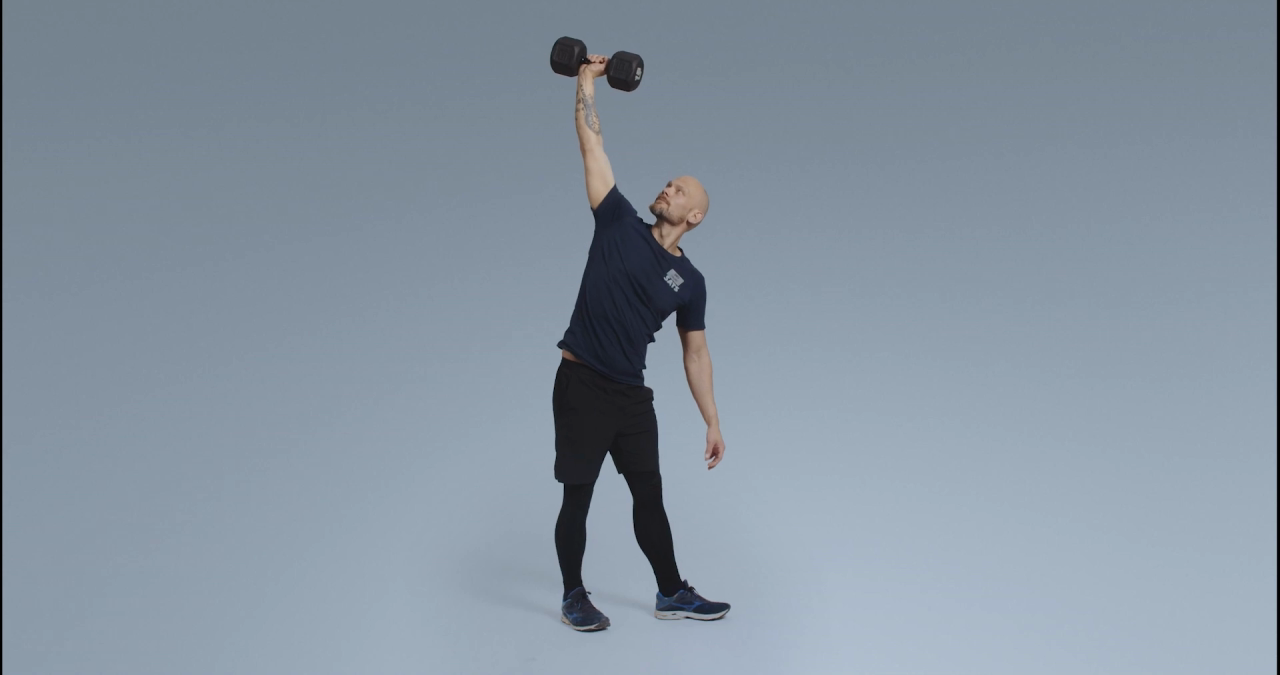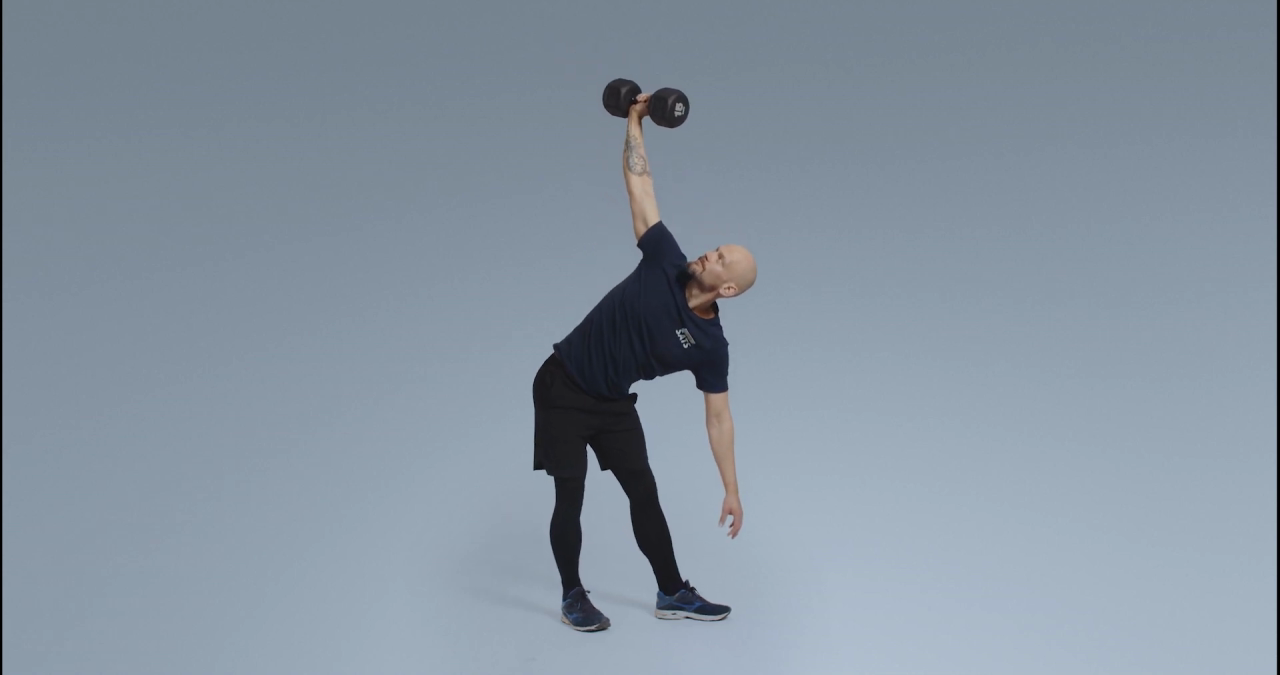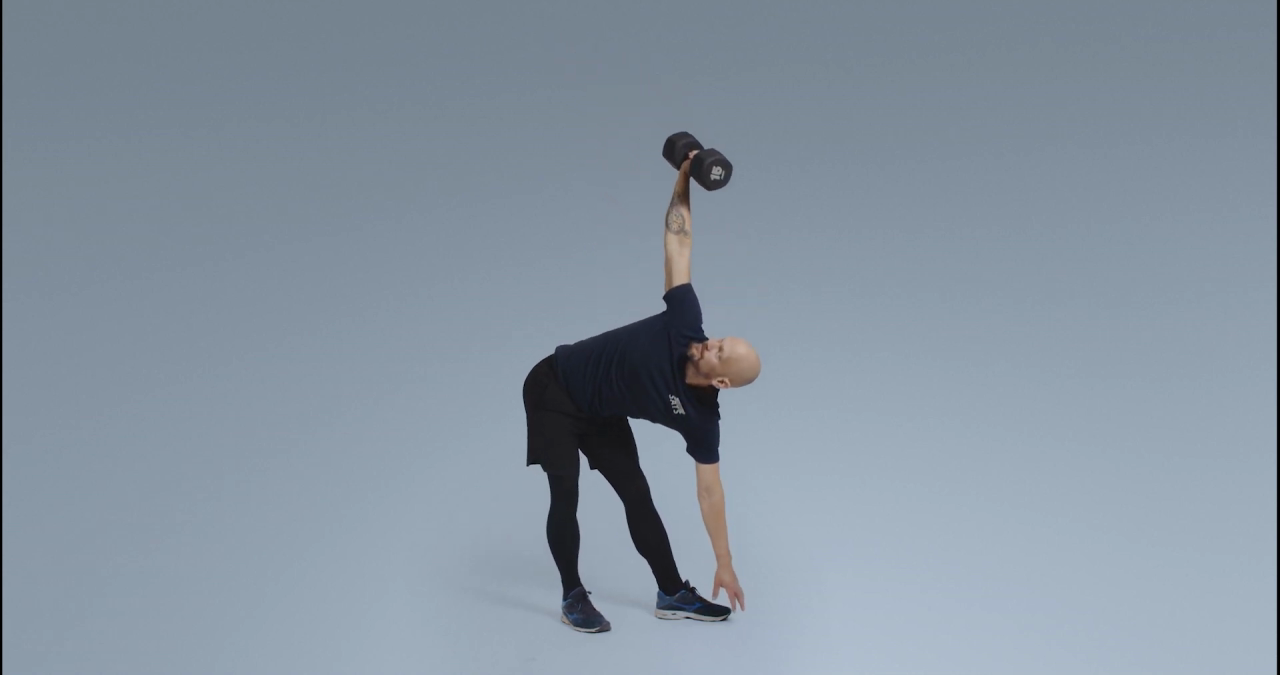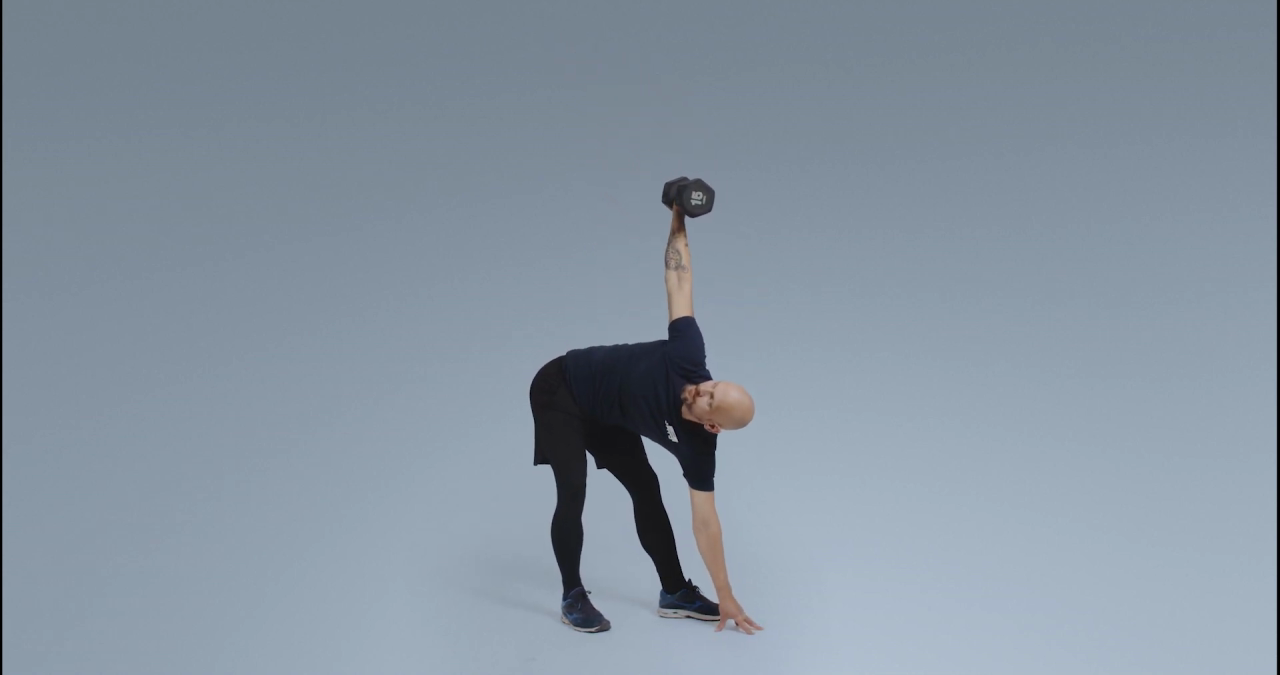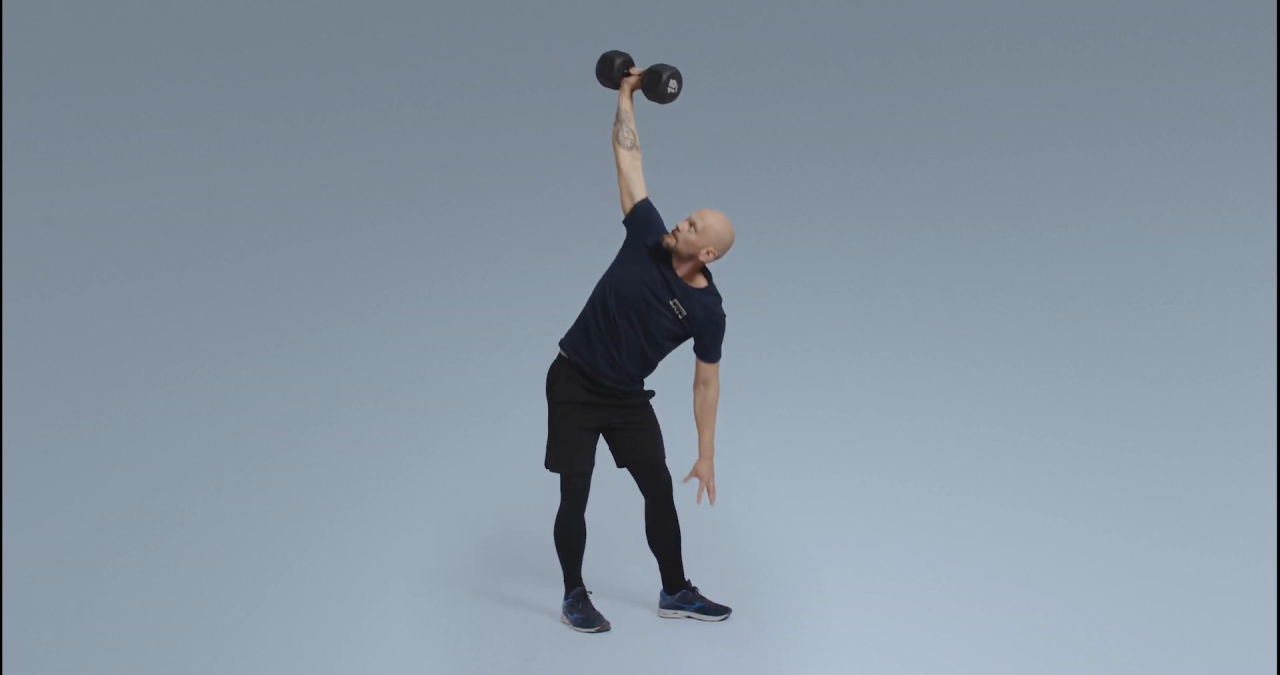
dt=1s
person 1, frame 1
left shoulder: (689, 283)
right shoulder: (619, 224)
left elbow: (696, 354)
right elbow: (591, 146)
left wrist: (713, 422)
right wrist: (586, 81)
left hip: (631, 393)
right hip: (582, 385)
left knee: (649, 495)
right knee: (578, 497)
left ankle: (672, 594)
right ankle: (573, 598)
person 1, frame 2
left shoulder: (709, 346)
right shoulder: (666, 264)
left elbow: (718, 417)
right elbow: (640, 186)
left wrist: (731, 489)
right wrist: (635, 122)
left hip: (613, 401)
right hip: (561, 388)
left knee: (644, 492)
right knee: (570, 496)
left ankle: (672, 593)
right ankle: (573, 597)
person 1, frame 3
left shoulder: (700, 417)
right shoulder: (686, 326)
left elbow: (710, 490)
right elbow: (677, 242)
left wrist: (725, 566)
right wrist: (684, 179)
left hip: (601, 412)
right hip: (553, 389)
left knee: (636, 492)
right knee: (566, 492)
left ankle: (672, 593)
right ankle: (573, 598)
person 1, frame 4
left shoulder: (697, 446)
right shoulder: (689, 358)
left elbow: (705, 520)
right elbow: (678, 278)
left wrist: (726, 596)
right wrist: (678, 218)
left hip: (603, 415)
right hip: (559, 390)
left knee: (646, 488)
right knee: (573, 492)
left ankle: (675, 592)
right ankle: (573, 597)
person 1, frame 5
left shoulder: (706, 310)
right shoulder: (646, 238)
left elbow: (706, 383)
right elbow: (627, 159)
left wrist: (706, 454)
right wrist: (626, 95)
left hip: (627, 396)
right hip: (574, 383)
left knee: (659, 488)
right knee: (575, 495)
left ankle: (676, 592)
right ankle: (574, 597)
